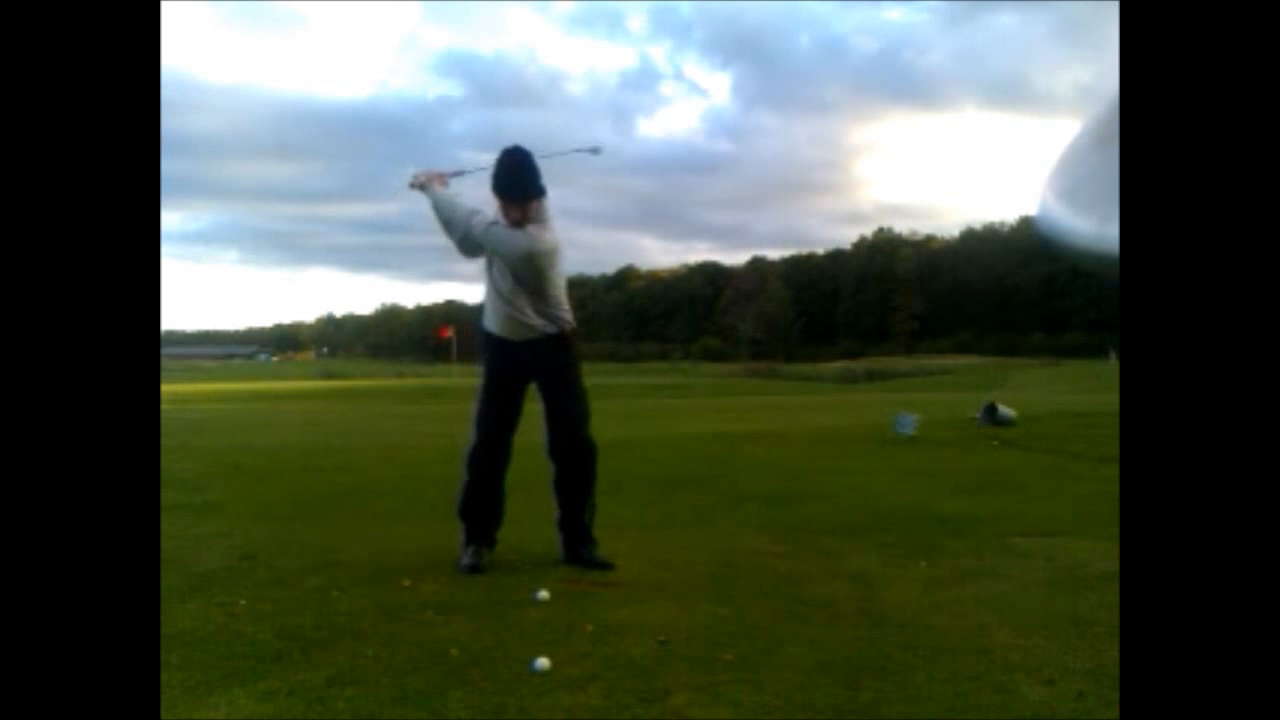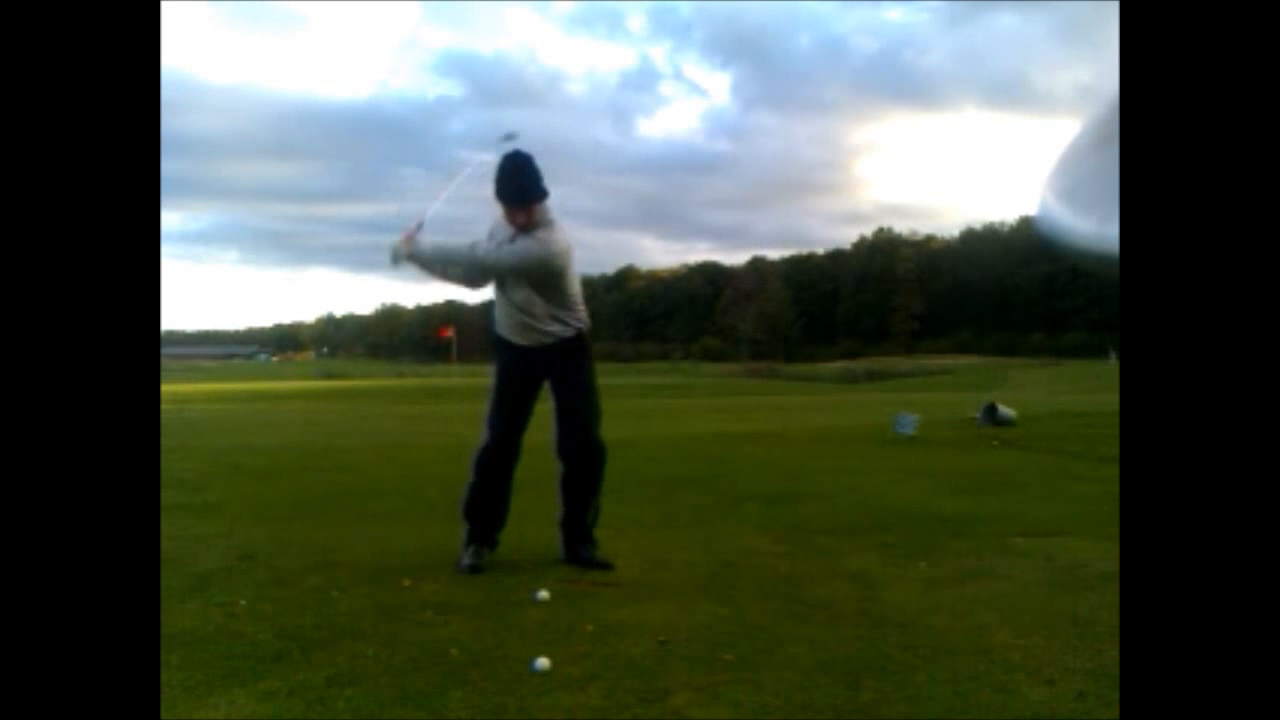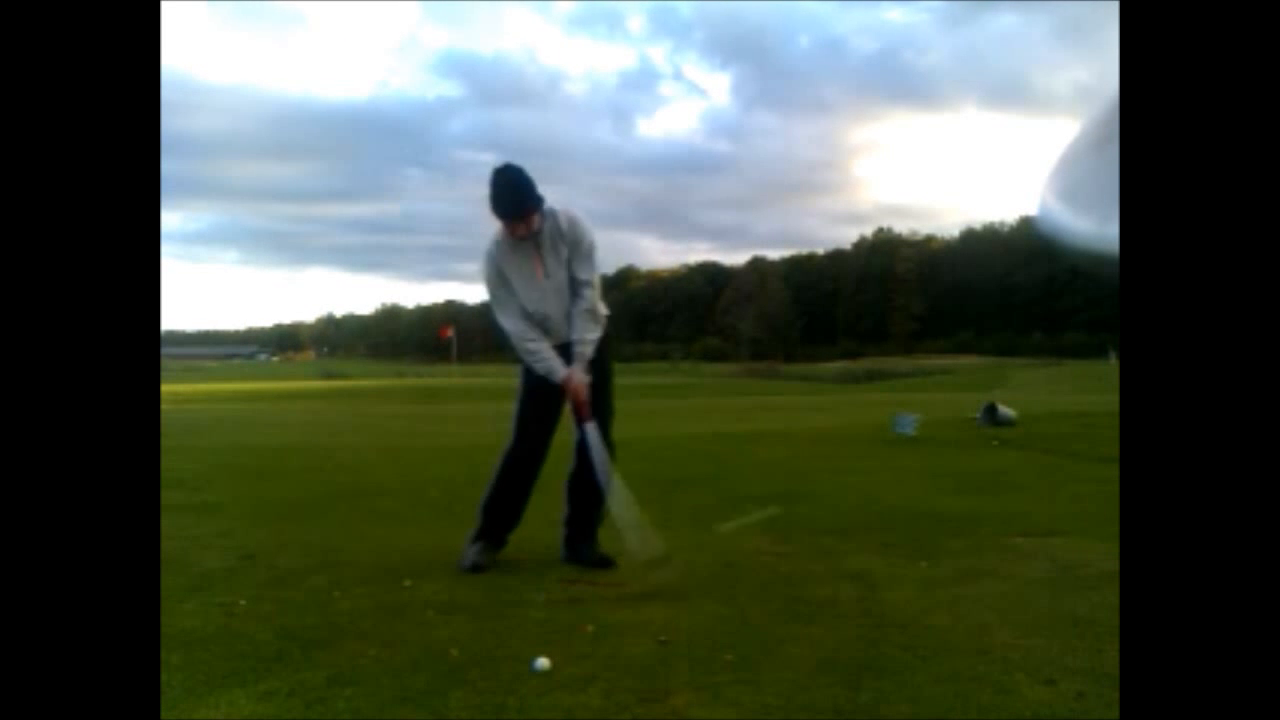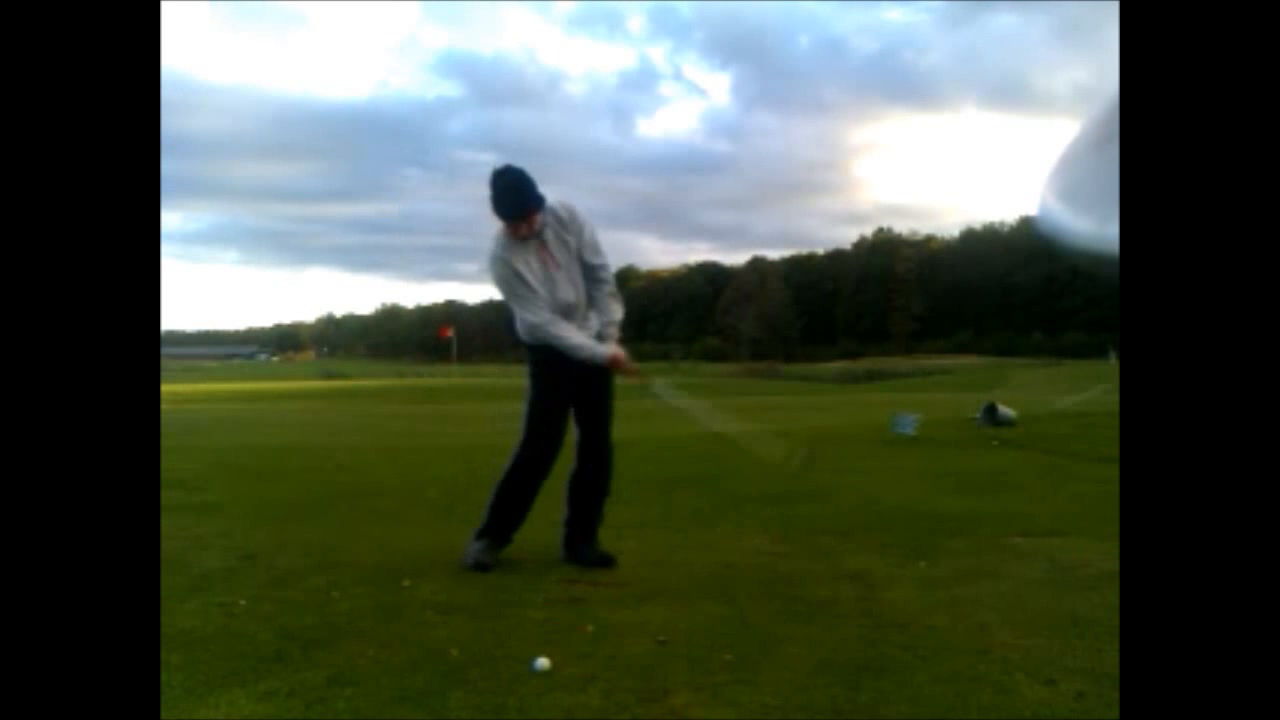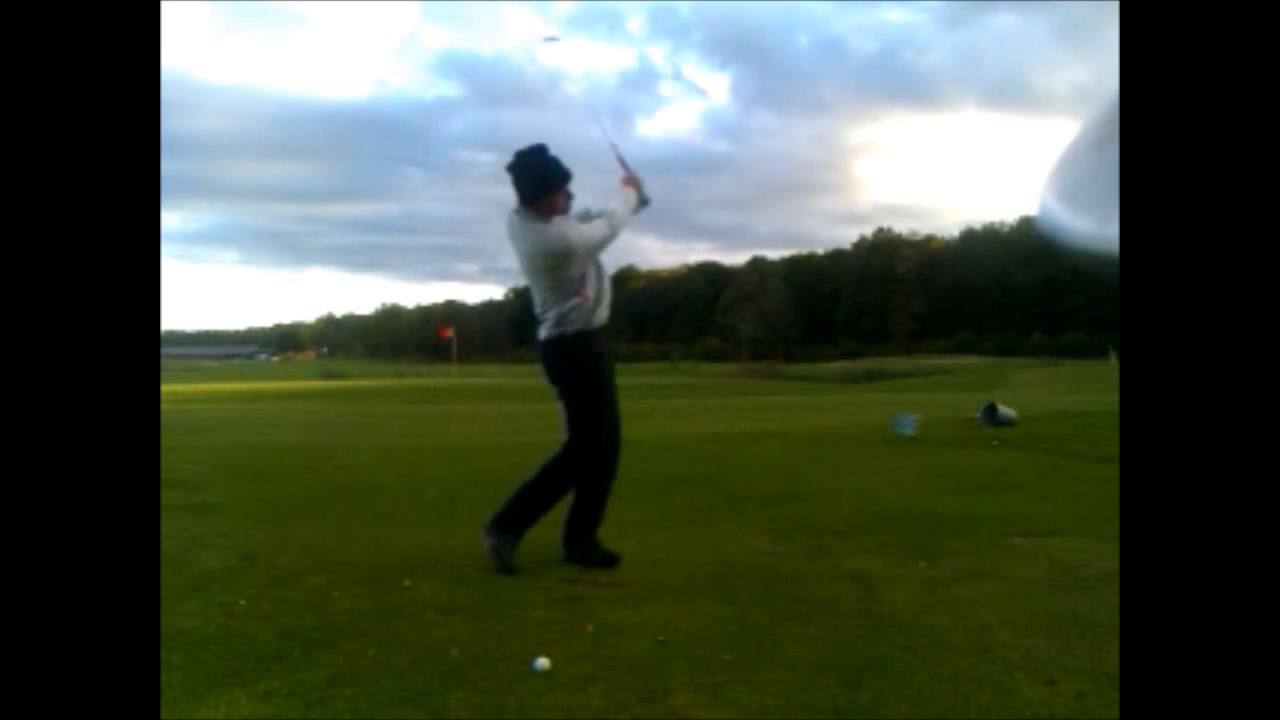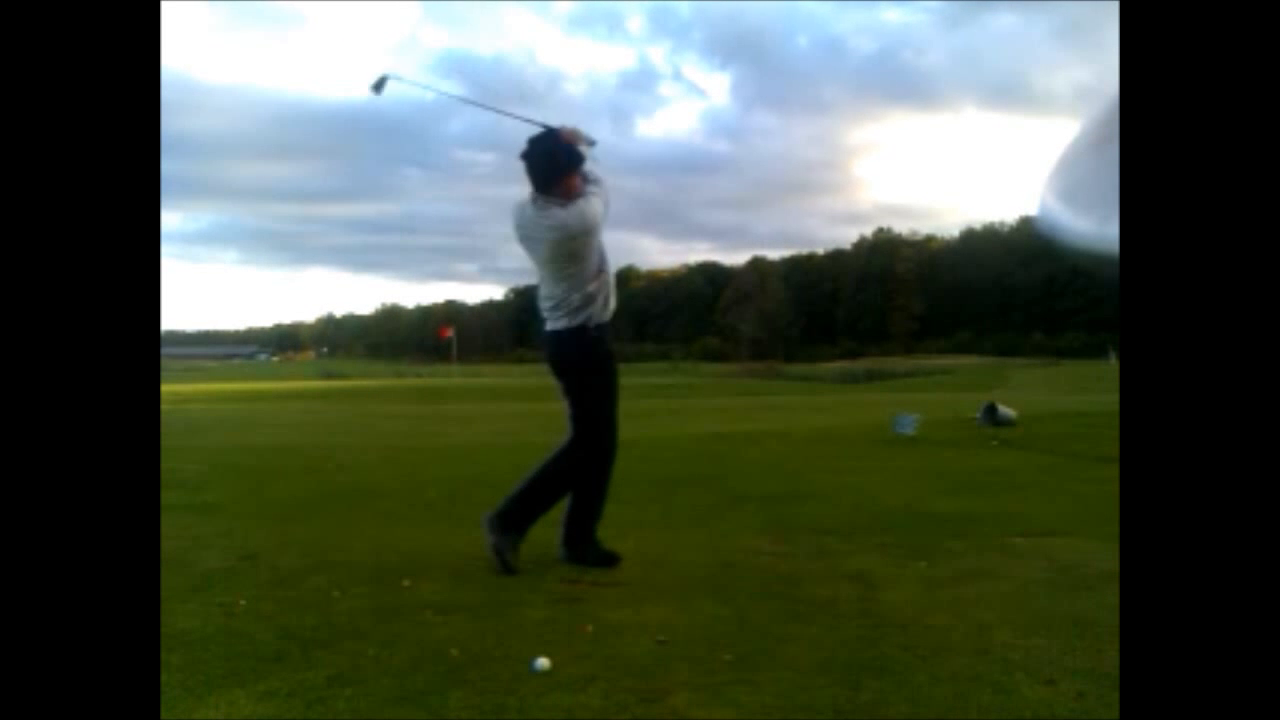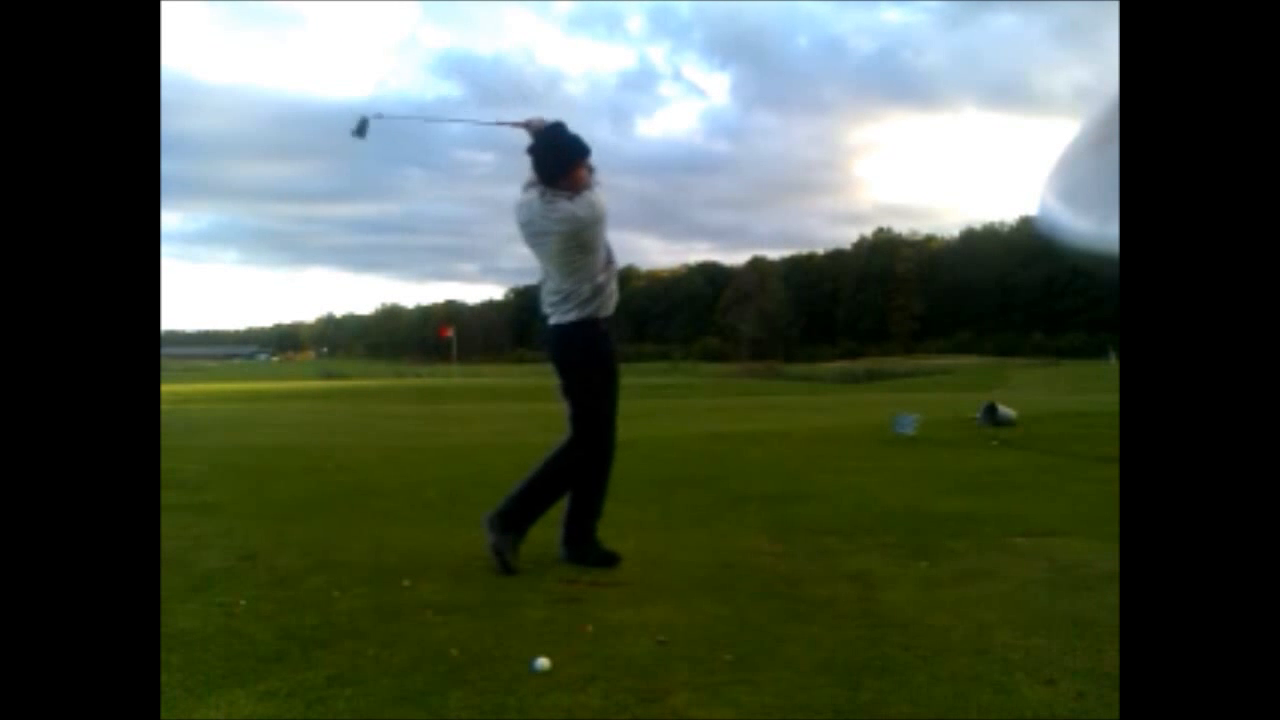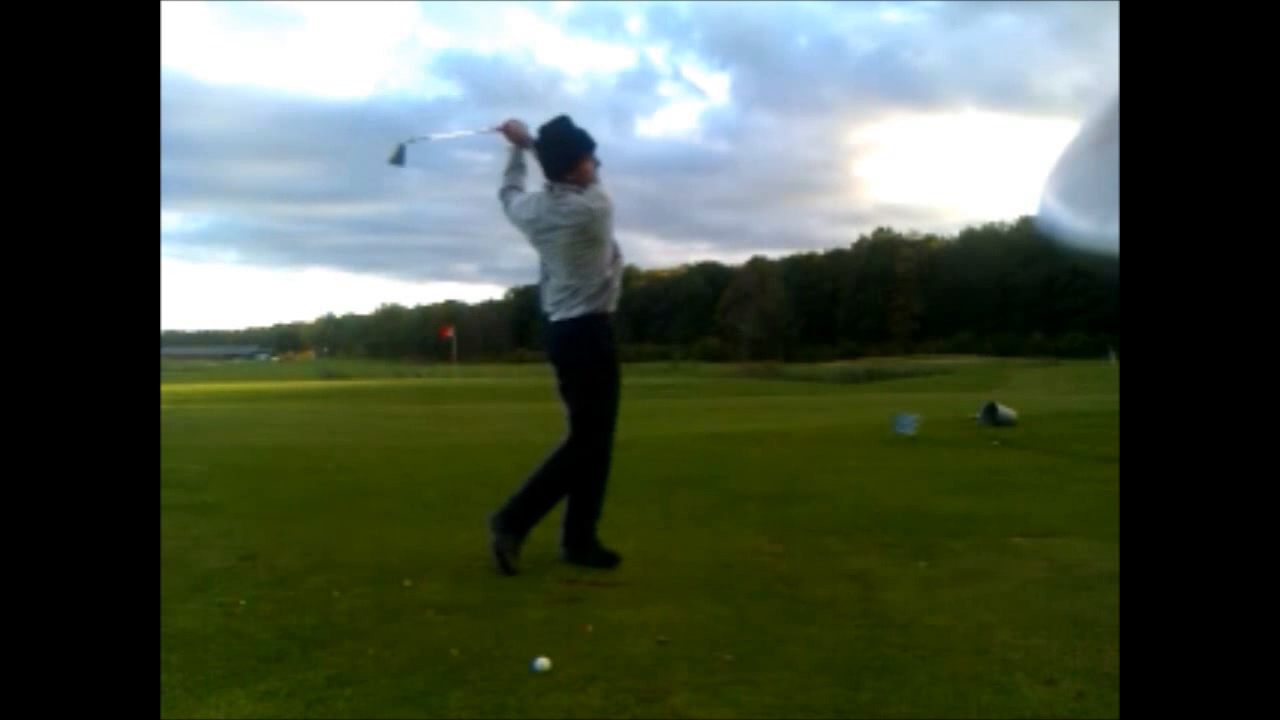
dt=0.1s
person 1, frame 1
left shoulder: (534, 243)
right shoulder: (504, 219)
left elbow: (470, 225)
right elbow: (470, 241)
left wrist: (434, 188)
right wrist: (439, 193)
left hip: (551, 345)
right hip: (503, 344)
left knee: (574, 442)
right knee: (489, 444)
left ankle: (577, 539)
right ankle: (478, 537)
person 1, frame 2
left shoulder: (549, 247)
right shoulder: (500, 228)
left elbow: (483, 258)
right elbow: (476, 273)
left wrist: (417, 251)
right wrist: (425, 252)
left hip: (565, 345)
right hip: (515, 347)
left knee: (585, 446)
right knee: (500, 445)
left ankle: (578, 539)
right ankle: (480, 537)
person 1, frame 3
left shoulder: (570, 228)
right shoulder: (497, 256)
left elbow: (587, 299)
right elbow: (518, 327)
left wrist: (581, 365)
right wrist: (559, 373)
left hip: (589, 349)
right hip: (542, 356)
right knee: (526, 448)
left ankle: (581, 538)
right ankle: (488, 537)
person 1, frame 4
left shoulder: (566, 216)
right shoulder: (503, 257)
left elbow: (601, 273)
right elbow: (541, 321)
left wrist: (610, 334)
right wrist: (598, 352)
left hip: (595, 341)
right hip: (552, 354)
left knee: (597, 446)
right knee: (539, 446)
left ankle: (581, 539)
right ankle: (492, 533)
person 1, frame 5
left shoulder: (523, 219)
right shoulder: (547, 238)
left elbow: (588, 224)
right elbow: (604, 230)
left wrist: (624, 200)
right wrist: (628, 198)
left hip: (589, 339)
right hip: (569, 347)
left knee: (601, 442)
right knee: (589, 445)
left ankle: (581, 537)
right ankle: (507, 525)
person 1, frame 6
left shoulder: (525, 212)
right shoulder: (577, 220)
right elbow: (598, 192)
left wrist: (561, 149)
right wrist: (571, 147)
left hip: (573, 337)
right hip: (582, 341)
left knee: (597, 440)
right knee: (589, 442)
left ankle: (580, 537)
right ankle: (510, 519)
person 1, frame 7
left shoulder: (528, 209)
right shoulder: (585, 212)
right elbow: (590, 186)
left wrist: (546, 142)
right wrist: (548, 135)
left hip: (571, 332)
right hip: (586, 335)
left knee: (596, 439)
right knee: (589, 441)
left ankle: (580, 537)
right ankle: (511, 519)
person 1, frame 8
left shoulder: (531, 208)
right shoulder: (594, 207)
left elbow: (509, 193)
right elbow: (583, 186)
left wrist: (520, 150)
right wrist: (531, 142)
left hip: (563, 330)
right hip: (589, 332)
left knee: (593, 438)
right knee: (587, 440)
left ankle: (580, 538)
right ankle: (512, 520)
